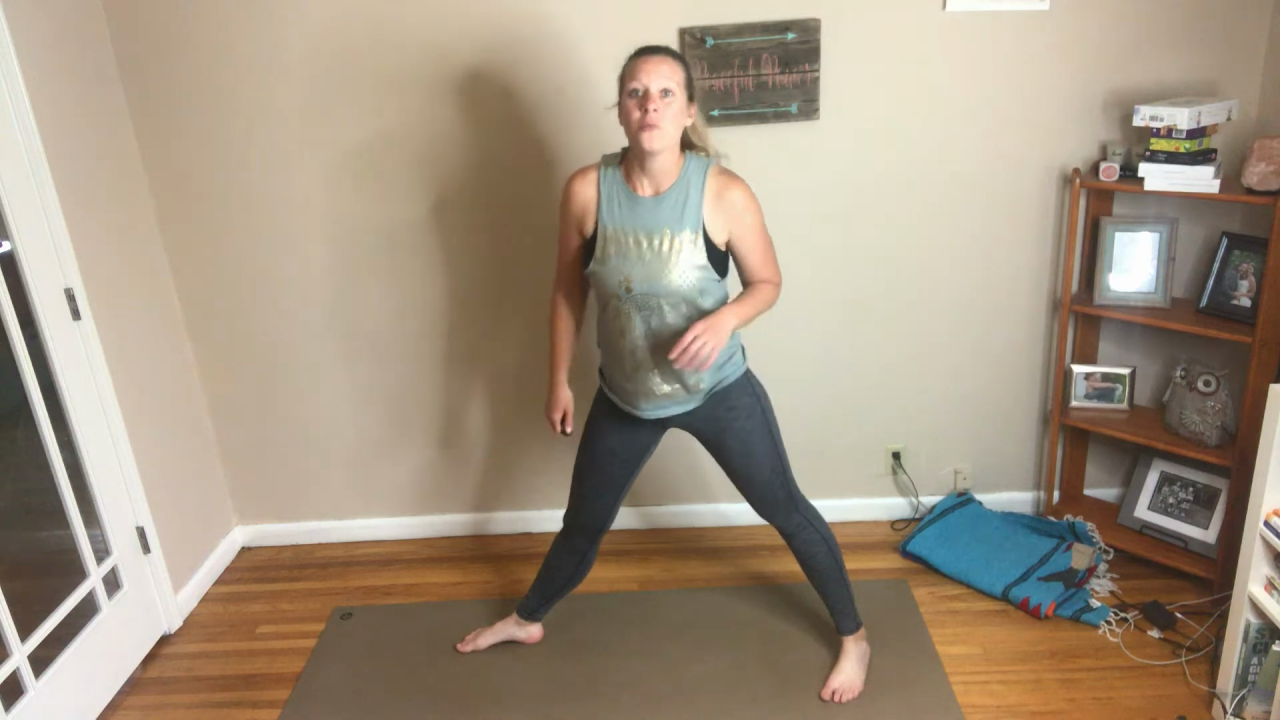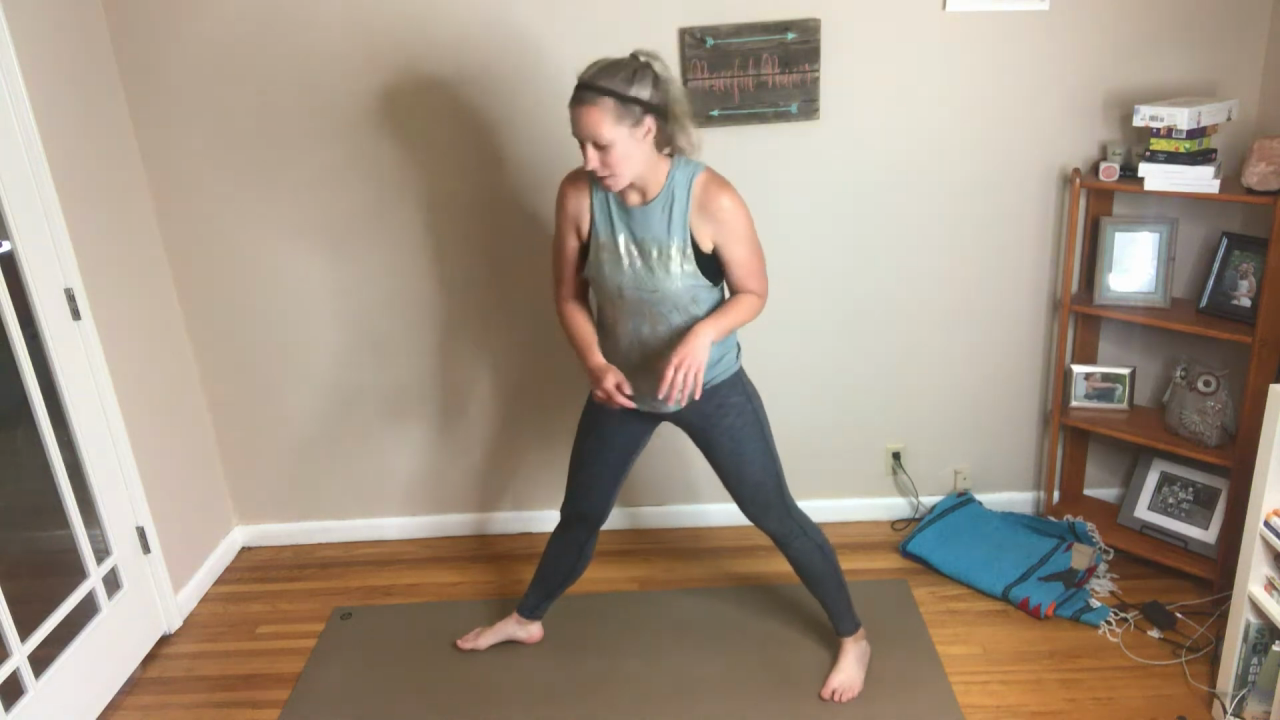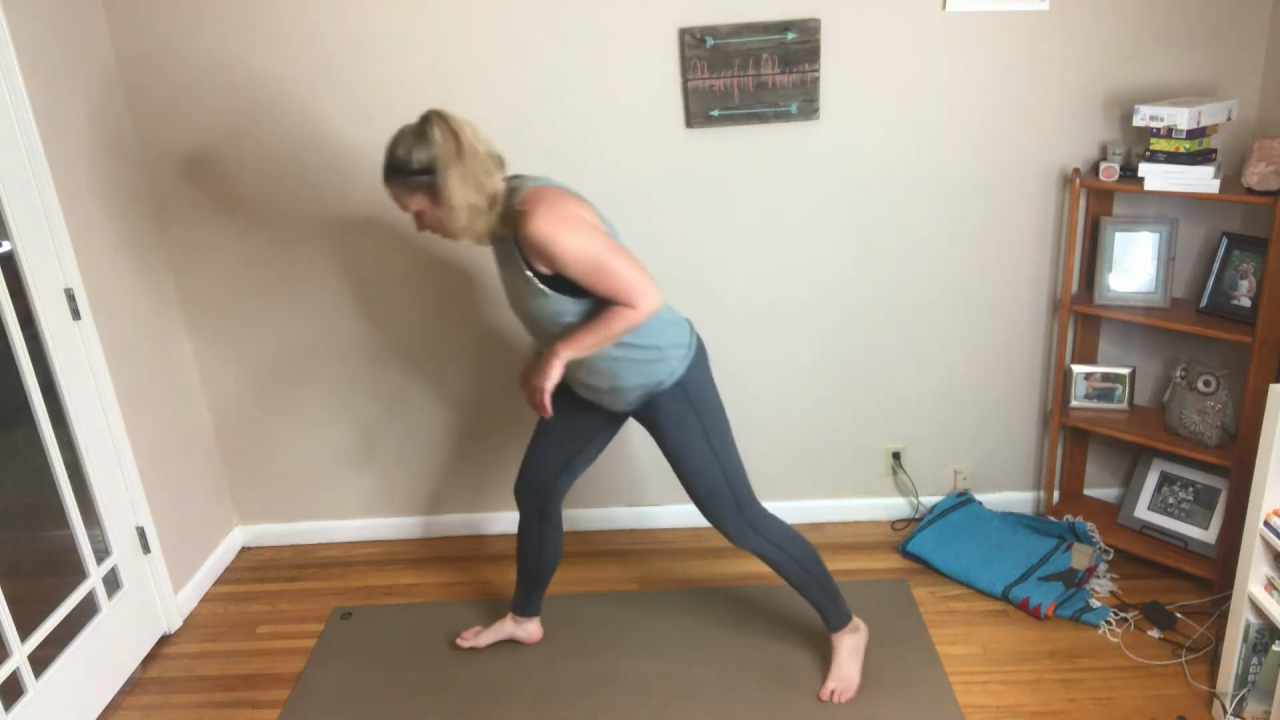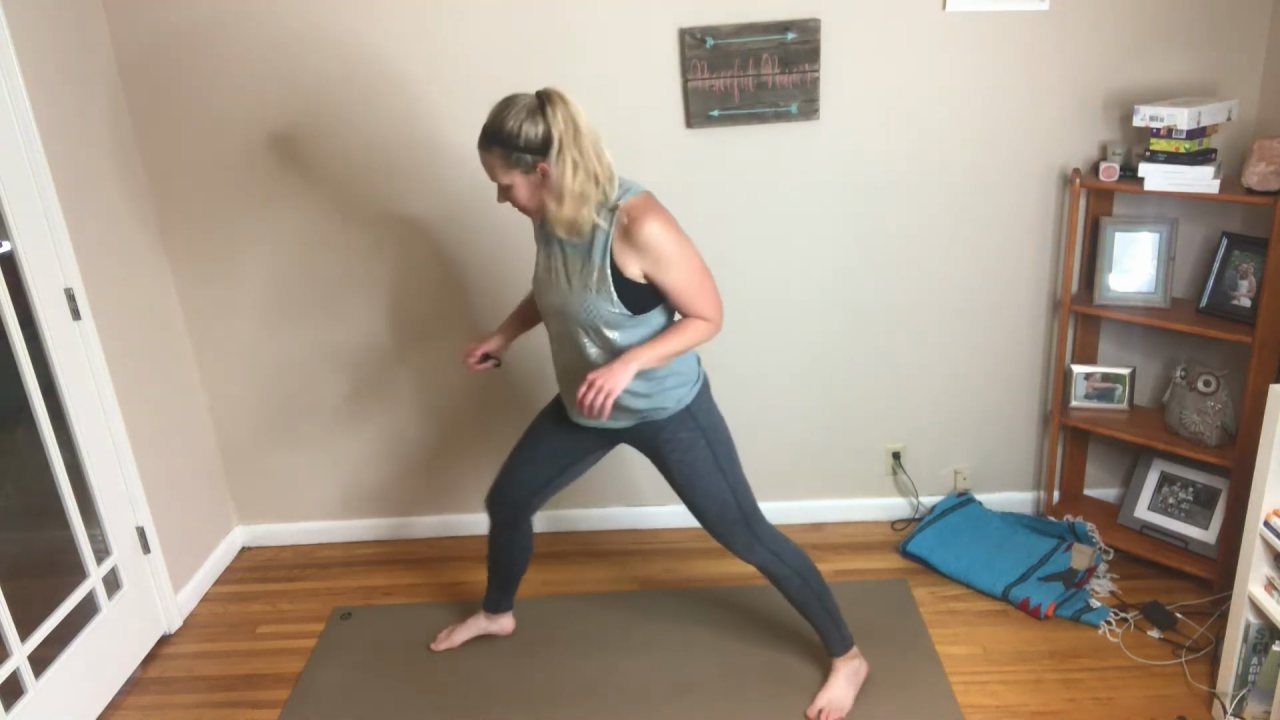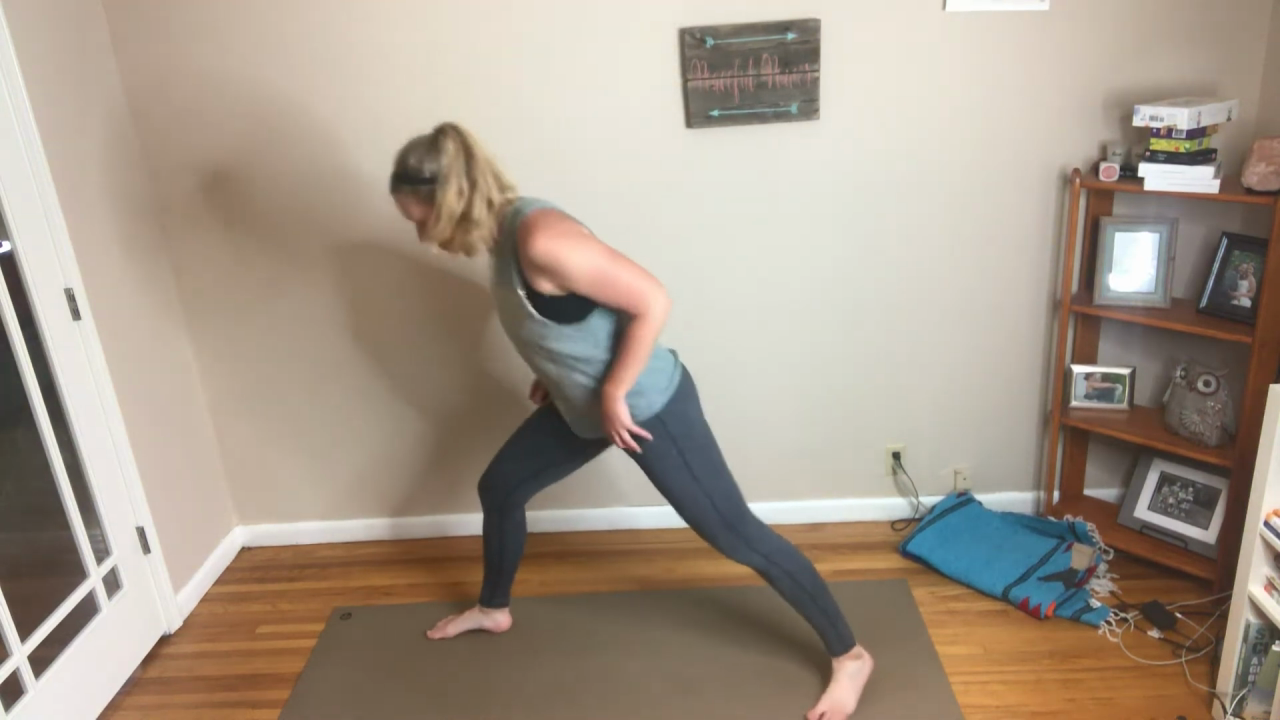
dt=1s
person 1, frame 1
left shoulder: (724, 193)
right shoulder: (586, 189)
left elbow: (767, 284)
right elbow: (569, 290)
left wrist: (727, 317)
right wrist: (559, 381)
left hip: (717, 391)
right hip: (624, 396)
left knee: (786, 511)
right knee: (583, 523)
left ankle: (853, 639)
right ankle: (526, 620)
person 1, frame 2
left shoulder: (712, 198)
right shoulder: (578, 195)
left elbow: (752, 292)
right elbow: (569, 296)
left wrist: (701, 337)
right wrist: (596, 365)
left hip: (710, 386)
right hip: (622, 385)
left knee: (774, 515)
right knee: (580, 513)
left ankle: (852, 638)
right ankle: (526, 619)
person 1, frame 3
left shoulder: (539, 219)
right shoulder: (500, 212)
left elbow: (642, 299)
left wrist: (559, 354)
right wrist: (545, 357)
left hip: (663, 376)
right hip: (595, 381)
left knee: (739, 519)
right knee: (534, 490)
left ankle: (845, 629)
right ankle: (523, 618)
person 1, frame 4
left shoulder: (640, 223)
right shoulder: (550, 214)
left elbow: (706, 317)
left wrist: (628, 364)
right wrist: (505, 333)
left hip: (668, 408)
right hip: (582, 404)
left knee: (746, 535)
right knee: (507, 501)
left ankle: (847, 657)
right ankle: (496, 613)
person 1, frame 5
left shoulder: (537, 238)
right shoulder: (499, 231)
left elbow: (651, 302)
left wrist: (615, 395)
right wrist: (554, 377)
left hip: (647, 407)
right hip: (580, 405)
left knee: (735, 535)
right knee: (498, 487)
left ankle: (849, 656)
right ankle: (492, 608)
